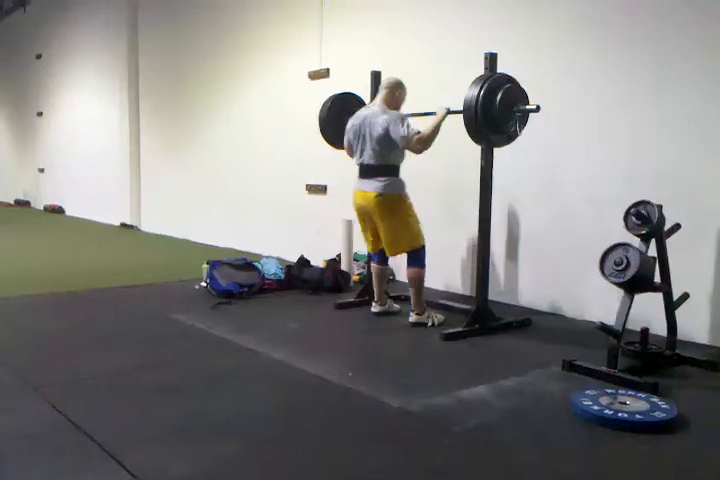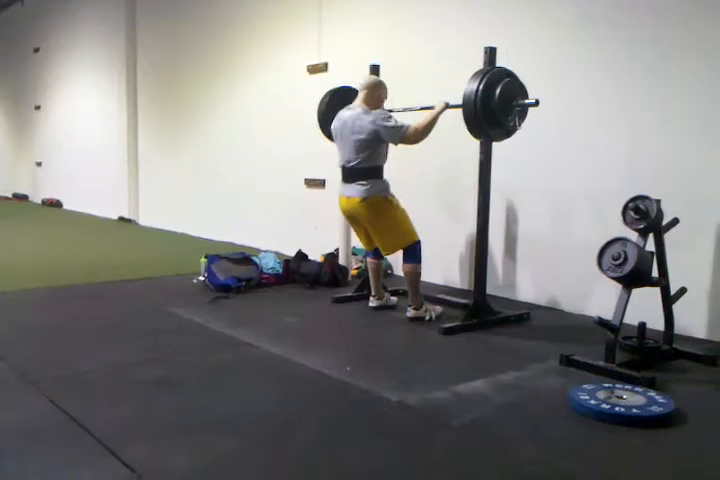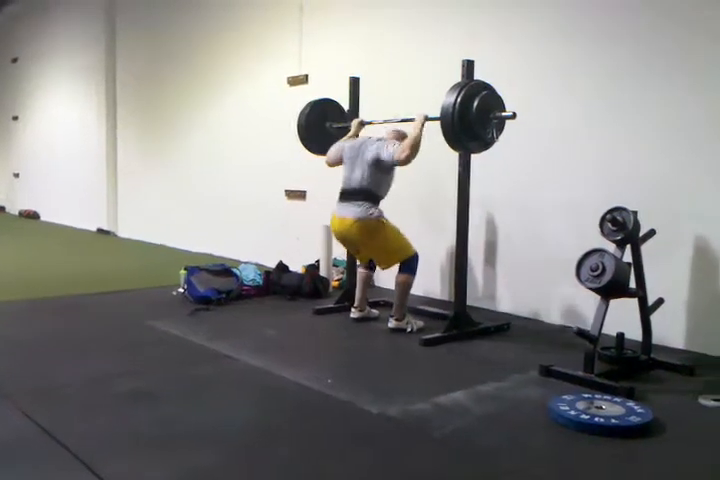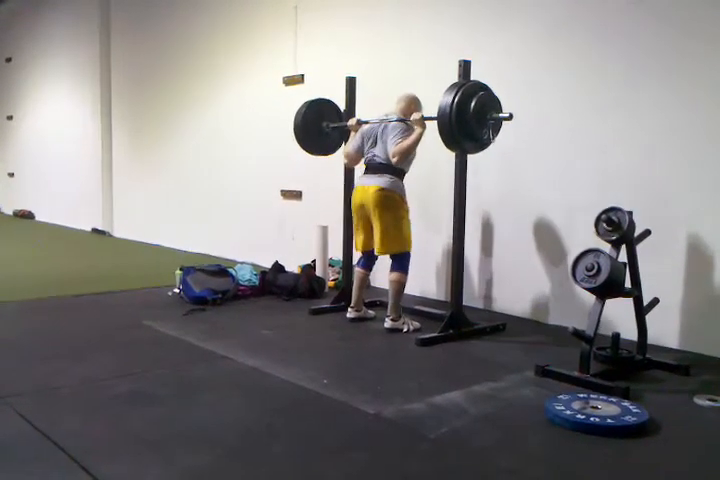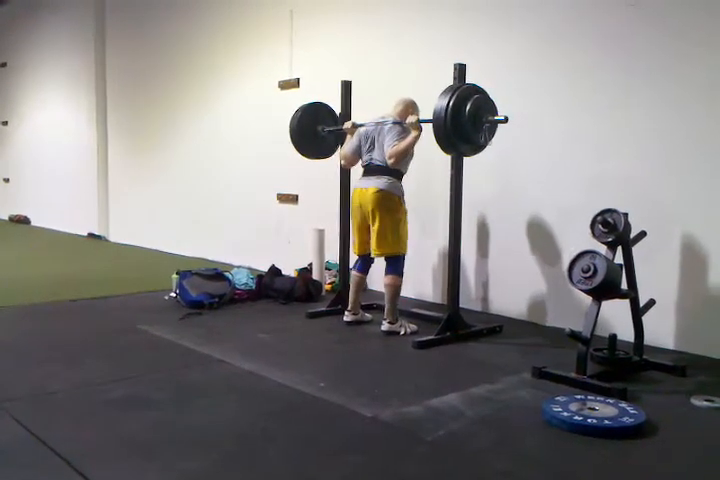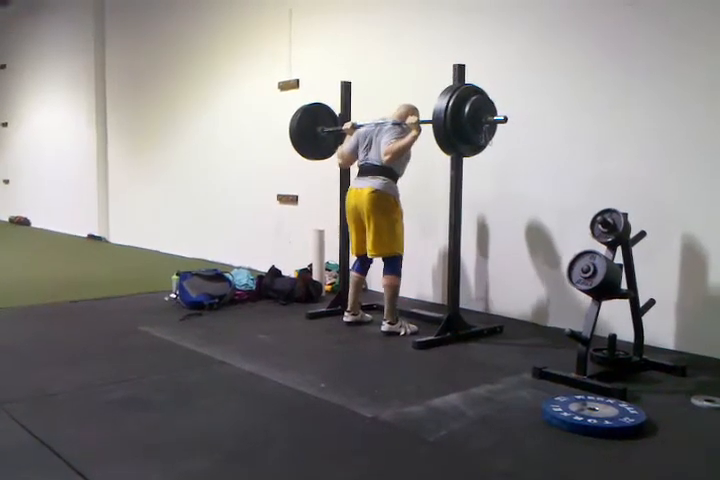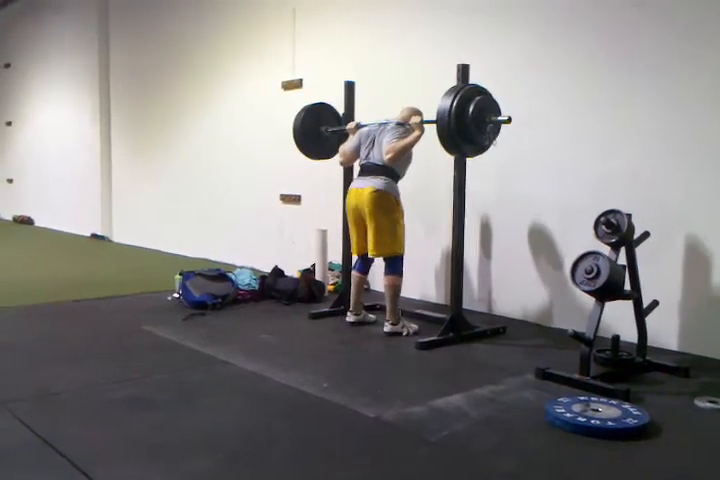
dt=0.4s
person 1, frame 1
left shoulder: (356, 118)
right shoulder: (391, 118)
left elbow: (349, 151)
right elbow: (418, 145)
right wrist: (439, 118)
left hip: (361, 194)
right hip: (386, 194)
left knee: (379, 249)
right knee: (415, 250)
left ankle: (380, 302)
right ankle: (419, 312)
person 1, frame 2
left shoulder: (339, 118)
right shoulder: (376, 119)
right elbow: (413, 135)
right wrist: (437, 111)
left hip: (346, 198)
right hip: (371, 197)
left knee: (374, 245)
right knee: (411, 246)
left ankle: (377, 296)
right ankle: (416, 306)
person 1, frame 3
left shoulder: (354, 144)
right shoulder: (383, 146)
left elbow: (329, 159)
right elbow: (404, 155)
left wrist: (353, 132)
right wrist: (418, 127)
left hip: (338, 221)
right hip: (362, 221)
left knee: (368, 257)
right knee: (409, 259)
left ankle: (359, 308)
right ankle: (398, 318)
person 1, frame 4
left shoulder: (370, 127)
right shoulder: (401, 126)
left elbow: (349, 160)
right elbow: (397, 157)
left wrist: (354, 132)
right wrist: (419, 130)
left hip: (360, 191)
right hip: (385, 192)
left knee: (368, 253)
right knee: (400, 256)
left ankle: (355, 308)
right ankle: (394, 318)
person 1, frame 5
left shoulder: (367, 128)
right shoulder: (397, 128)
left elbow: (345, 161)
right elbow: (393, 159)
left wrist: (350, 135)
right wrist: (415, 133)
left hip: (360, 192)
right hip: (384, 194)
left knee: (364, 256)
right knee: (395, 259)
left ankle: (352, 311)
right ankle: (391, 320)
person 1, frame 6
left shoulder: (365, 129)
right shoulder: (396, 129)
left elbow: (343, 160)
right elbow: (388, 156)
left wrist: (349, 135)
right wrist: (414, 133)
left hip: (355, 193)
right hip: (378, 194)
left knee: (363, 256)
right knee: (392, 258)
left ankle: (352, 311)
right ankle: (391, 321)
person 1, frame 7
left shoulder: (367, 130)
right shoulder: (399, 130)
left elbow: (343, 158)
right elbow: (390, 155)
left wrist: (352, 135)
right wrist: (417, 133)
left hip: (355, 192)
right hip: (379, 194)
left knee: (364, 255)
right knee: (393, 258)
left ankle: (355, 311)
right ankle: (393, 321)
